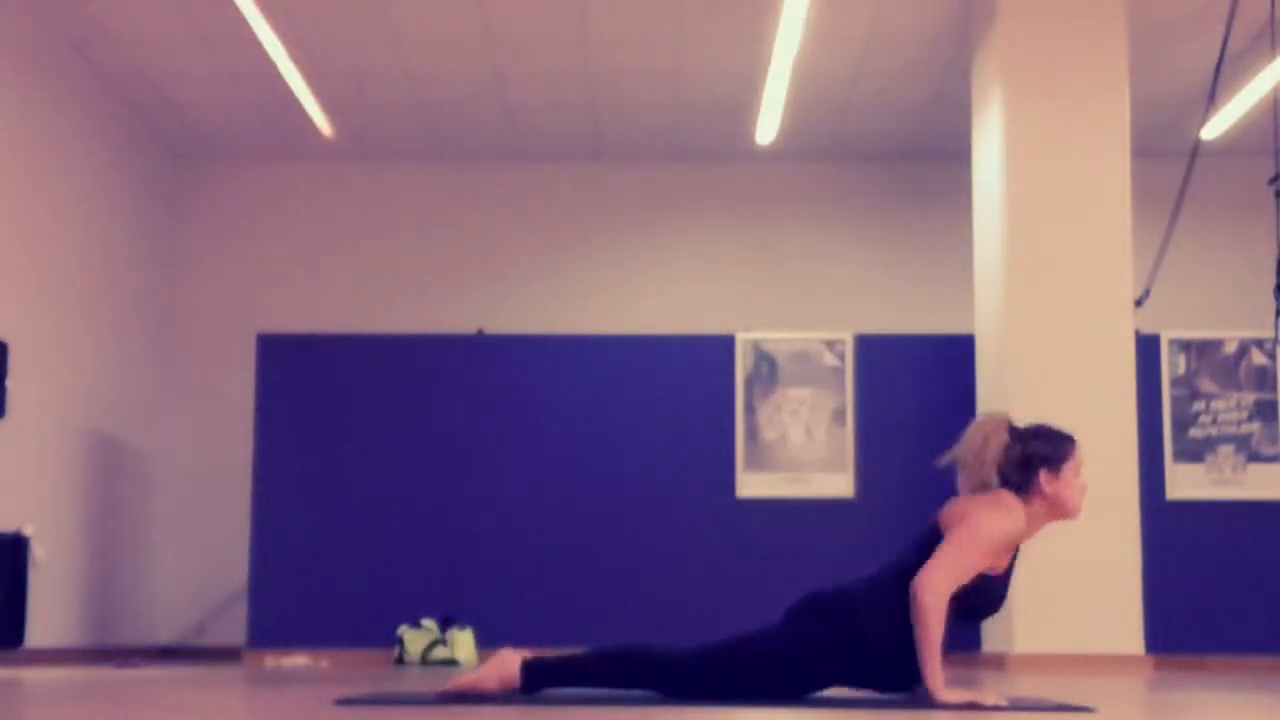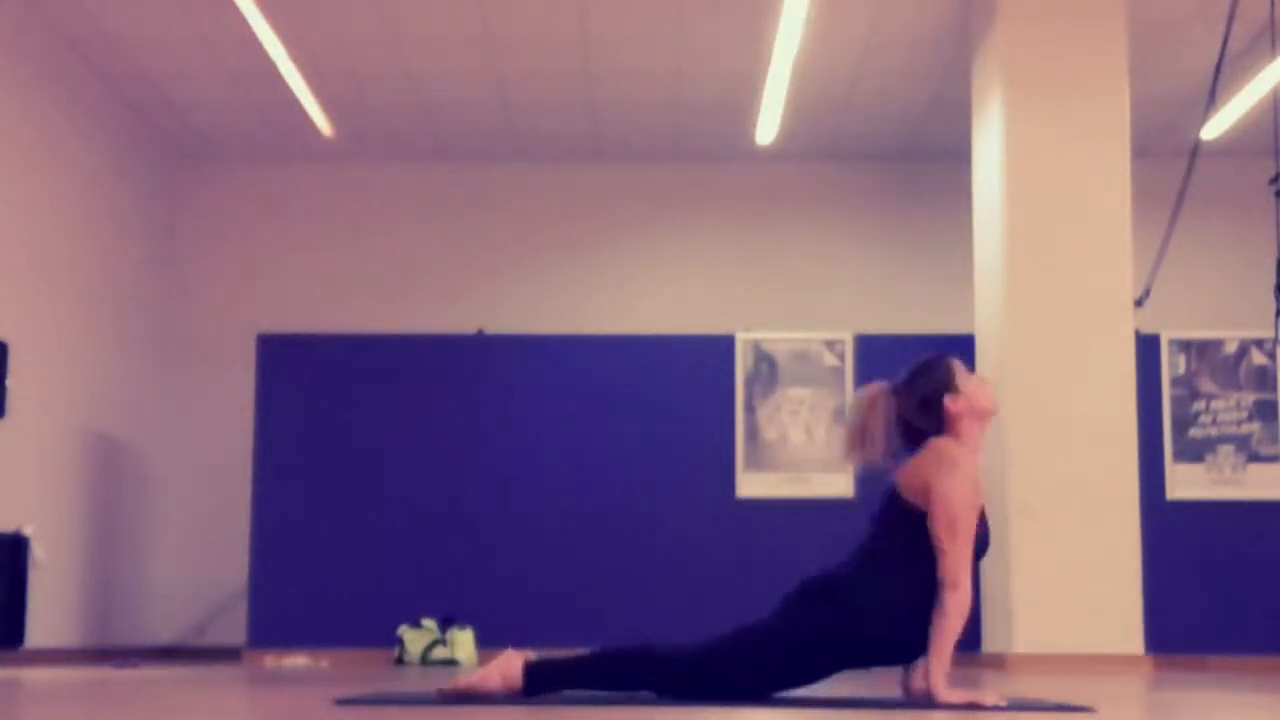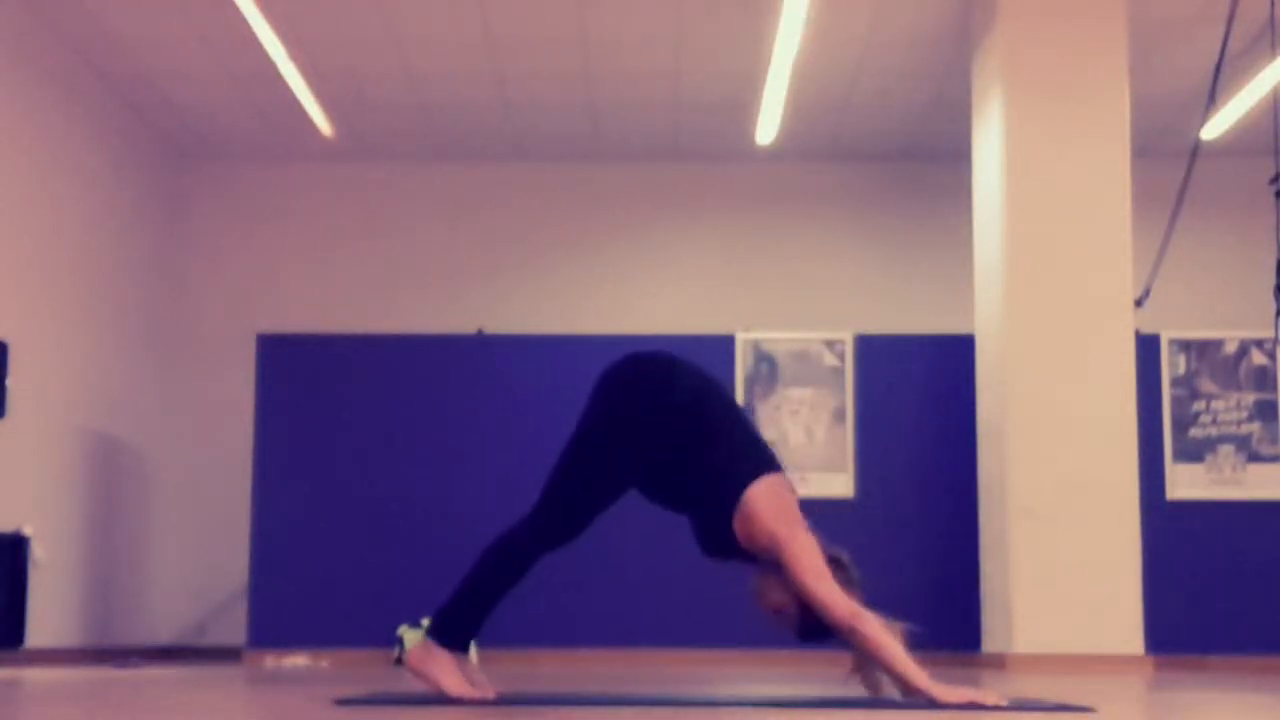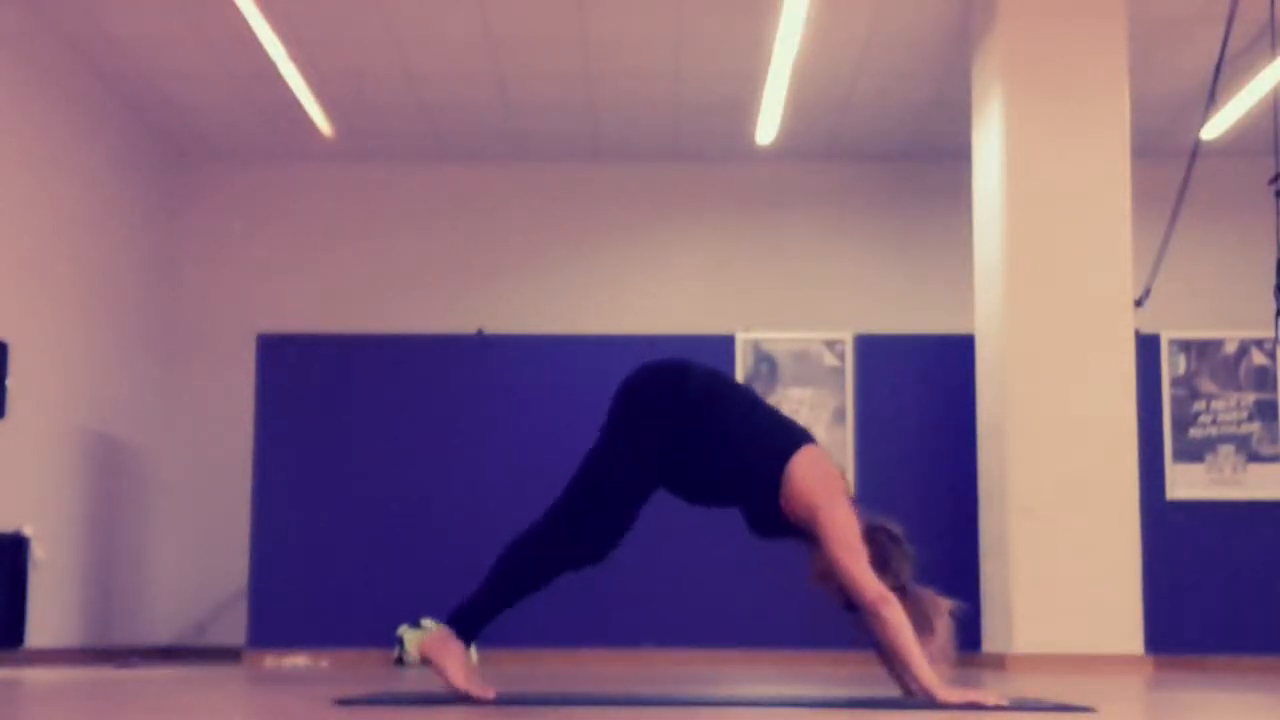
dt=0.5s
person 1, frame 1
left shoulder: (993, 512)
right shoulder: (1001, 518)
right elbow: (930, 588)
left wrist: (936, 675)
right wrist: (935, 682)
left hip: (840, 641)
right hip: (830, 641)
left knee: (681, 672)
right knee: (678, 676)
left ankle: (529, 667)
right ankle: (523, 672)
person 1, frame 2
left shoulder: (937, 465)
right shoulder: (956, 467)
left elbow: (938, 585)
right elbow: (956, 587)
left wrist: (922, 668)
right wrist: (938, 680)
left hip: (828, 618)
right hip: (829, 624)
left knee: (679, 666)
right knee: (684, 672)
left ankle: (527, 663)
right ankle: (523, 674)
person 1, frame 3
left shoulder: (786, 535)
right shoulder: (779, 535)
left elbow: (853, 618)
right elbow: (853, 617)
left wrist: (920, 681)
right wrist: (932, 688)
left hip: (660, 407)
right hip: (645, 402)
left knee: (553, 528)
right knee: (549, 525)
left ankle: (451, 648)
right ankle: (438, 646)
person 1, frame 4
left shoulder: (835, 514)
right shoulder: (827, 507)
left elbow: (877, 602)
right elbow: (877, 599)
left wrist: (923, 682)
right wrist: (936, 688)
left hip: (676, 416)
right hip: (662, 408)
left knee: (586, 541)
right knee: (569, 532)
left ankle: (454, 637)
right ankle: (449, 637)
